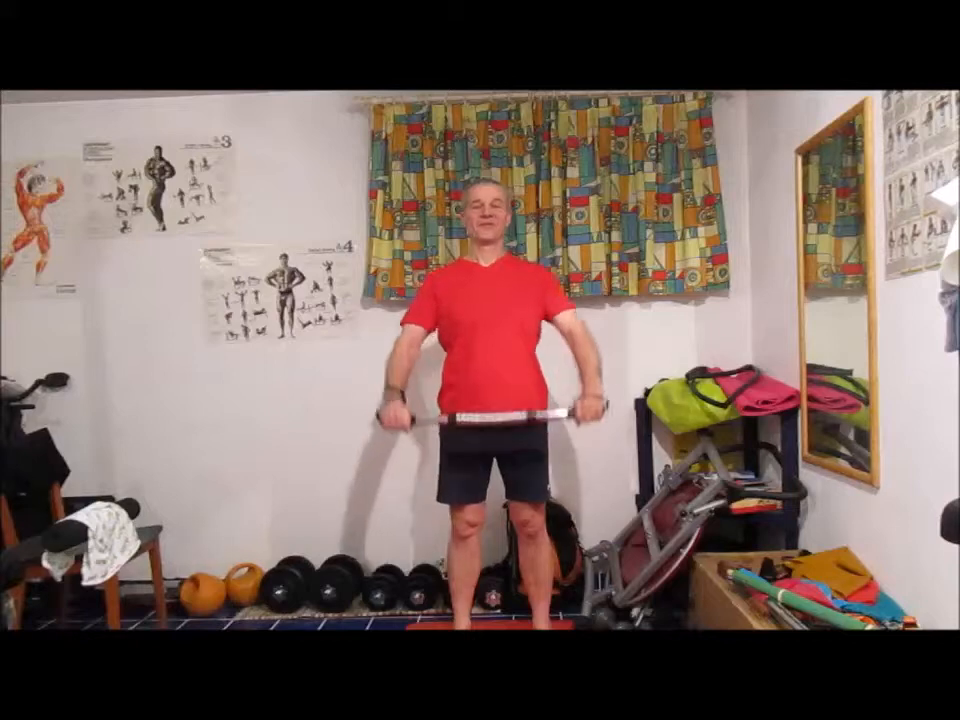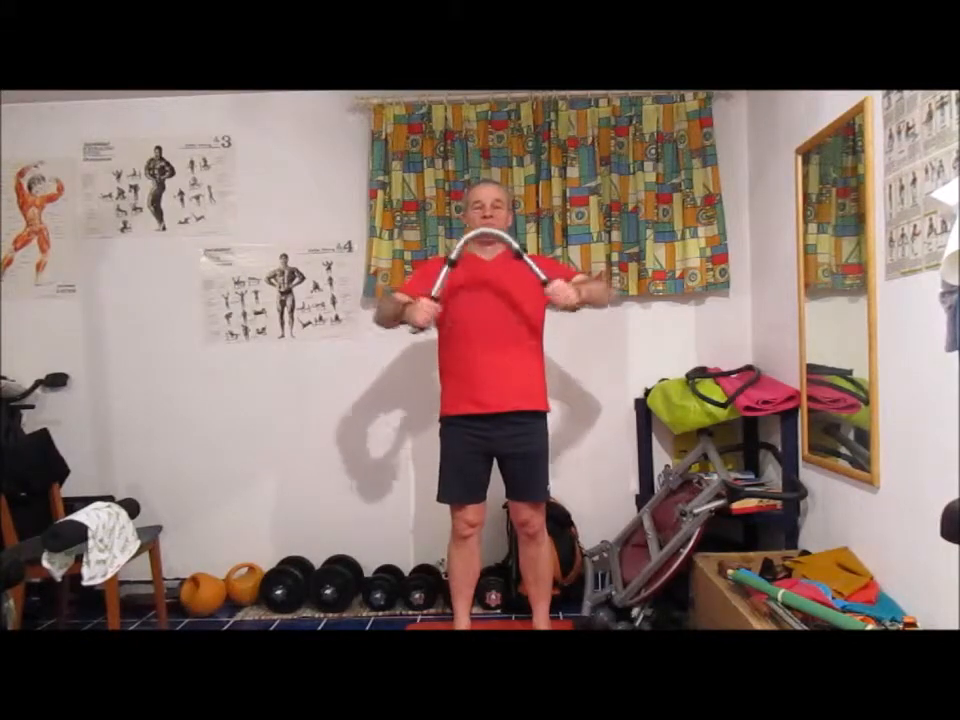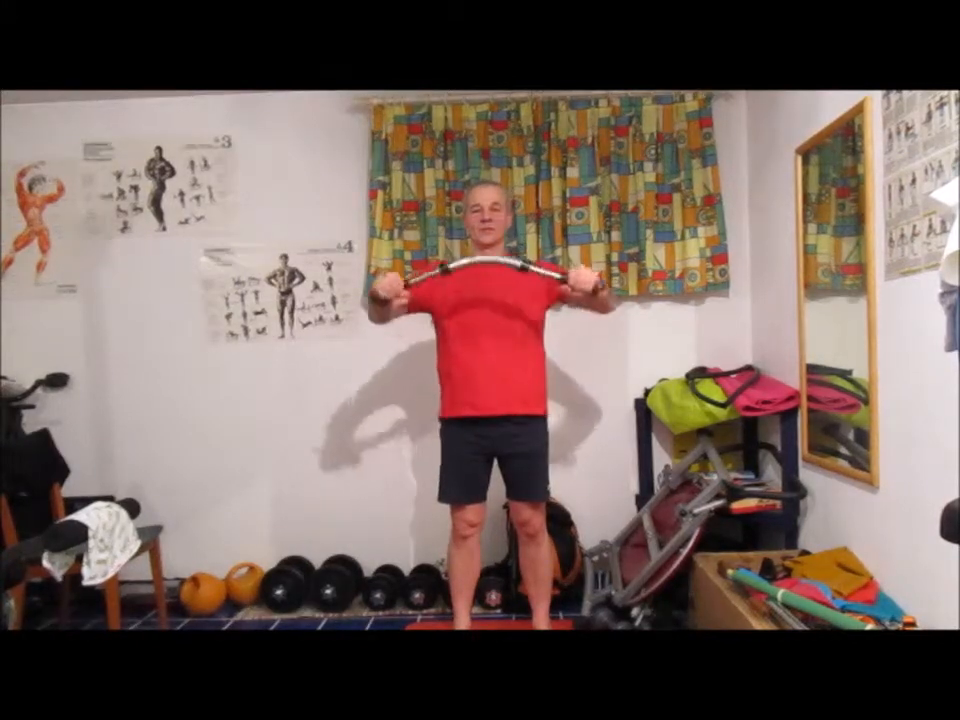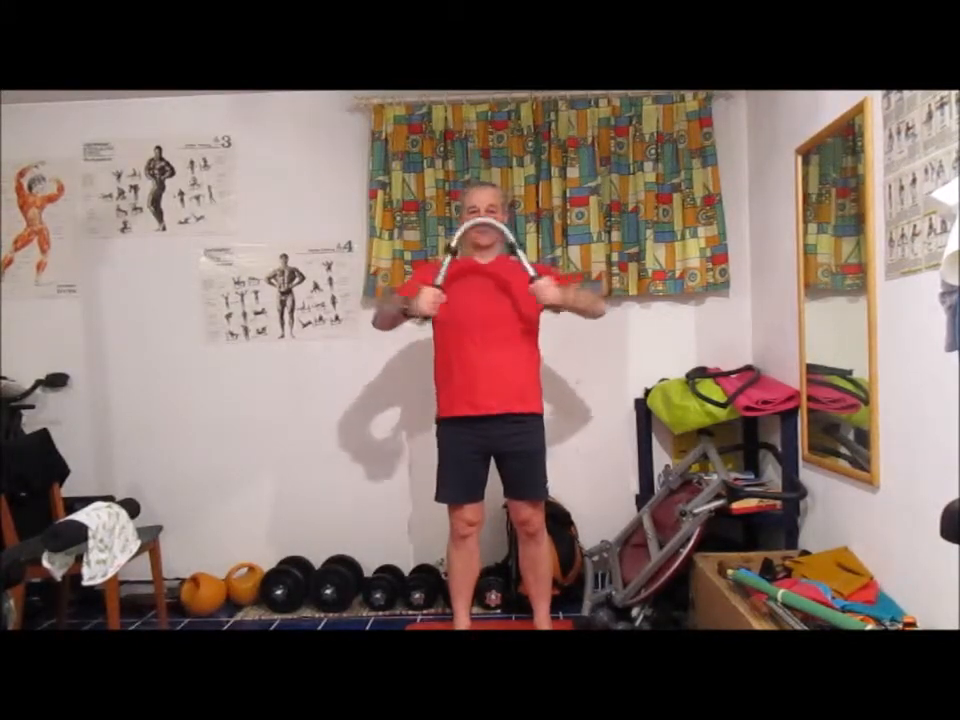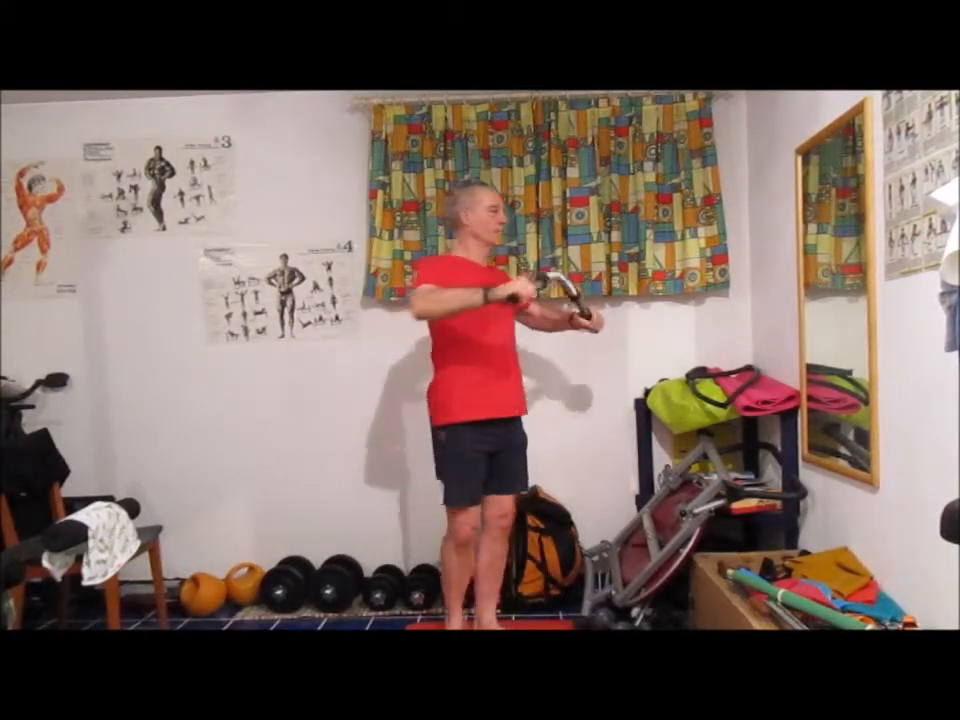
dt=1s
person 1, frame 1
left shoulder: (535, 276)
right shoulder: (439, 280)
left elbow: (576, 330)
right elbow: (406, 342)
left wrist: (592, 385)
right wrist: (394, 394)
left hip: (525, 420)
right hip: (461, 422)
left knee: (531, 524)
right knee: (465, 525)
left ankle: (541, 623)
right ankle: (461, 623)
person 1, frame 2
left shoulder: (538, 267)
right shoulder: (439, 269)
left elbow: (603, 292)
right elbow: (383, 313)
left wrist: (574, 293)
right wrist: (408, 312)
left hip: (524, 416)
right hip: (462, 419)
left knee: (531, 523)
right knee: (465, 524)
left ankle: (542, 623)
right ankle: (461, 623)
person 1, frame 3
left shoulder: (538, 274)
right shoulder: (439, 277)
left elbow: (606, 305)
right elbow: (381, 315)
left wrist: (593, 285)
right wrist: (381, 295)
left hip: (524, 420)
right hip: (462, 422)
left knee: (531, 524)
right knee: (465, 525)
left ankle: (541, 622)
right ankle: (461, 623)
person 1, frame 4
left shoulder: (531, 272)
right shoulder: (435, 273)
left elbow: (595, 308)
right elbow: (382, 319)
left wrist: (560, 295)
right wrist: (412, 306)
left hip: (521, 418)
right hip: (459, 421)
left knee: (530, 522)
right knee: (464, 525)
left ankle: (542, 622)
right ankle: (461, 623)
person 1, frame 5
left shoulder: (496, 276)
right shoulder: (437, 267)
left elbow: (531, 313)
right elbow: (421, 305)
left wrist: (573, 320)
right wrist: (496, 290)
left hip: (506, 419)
right hip: (459, 422)
left knee: (500, 520)
right knee: (463, 528)
left ankle: (487, 619)
right ankle: (453, 620)
